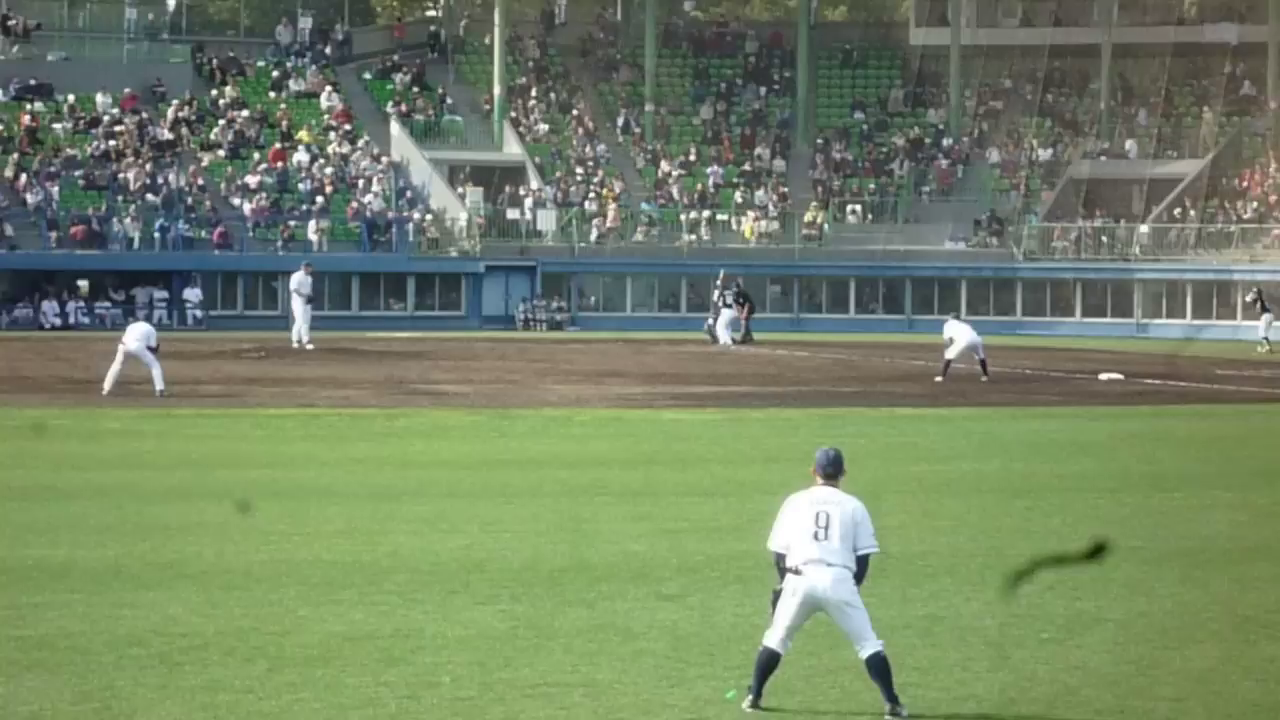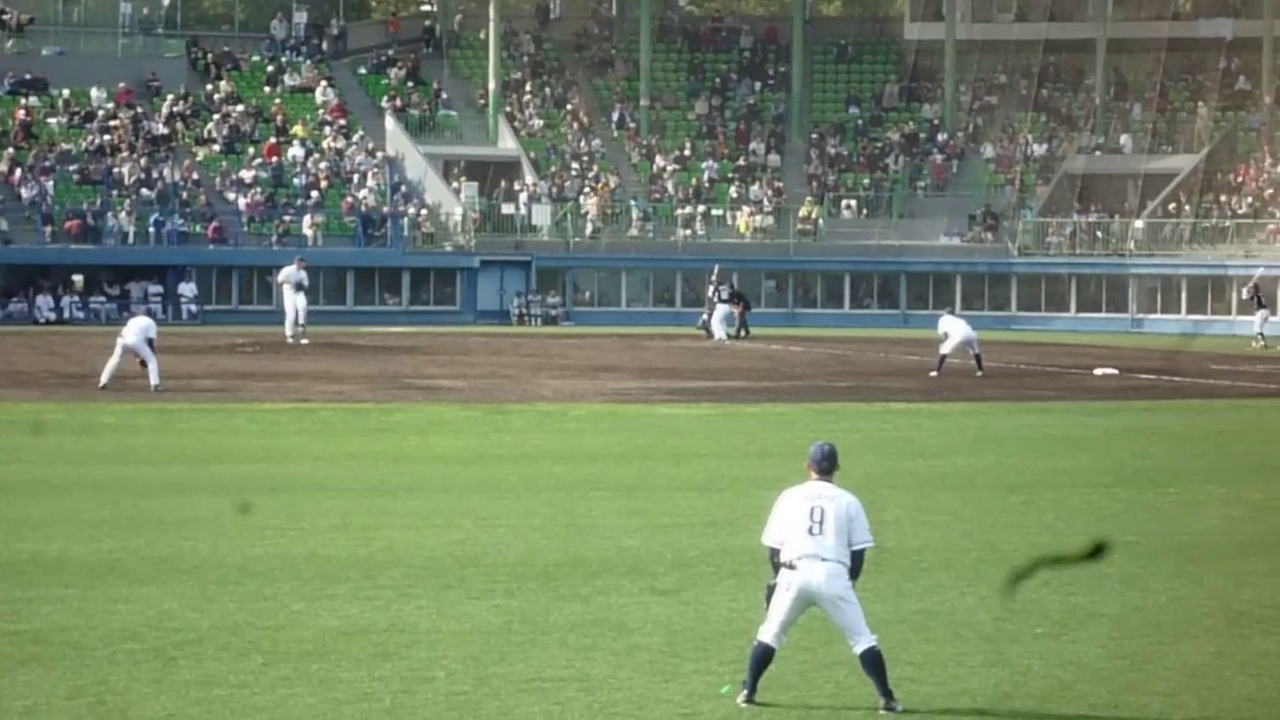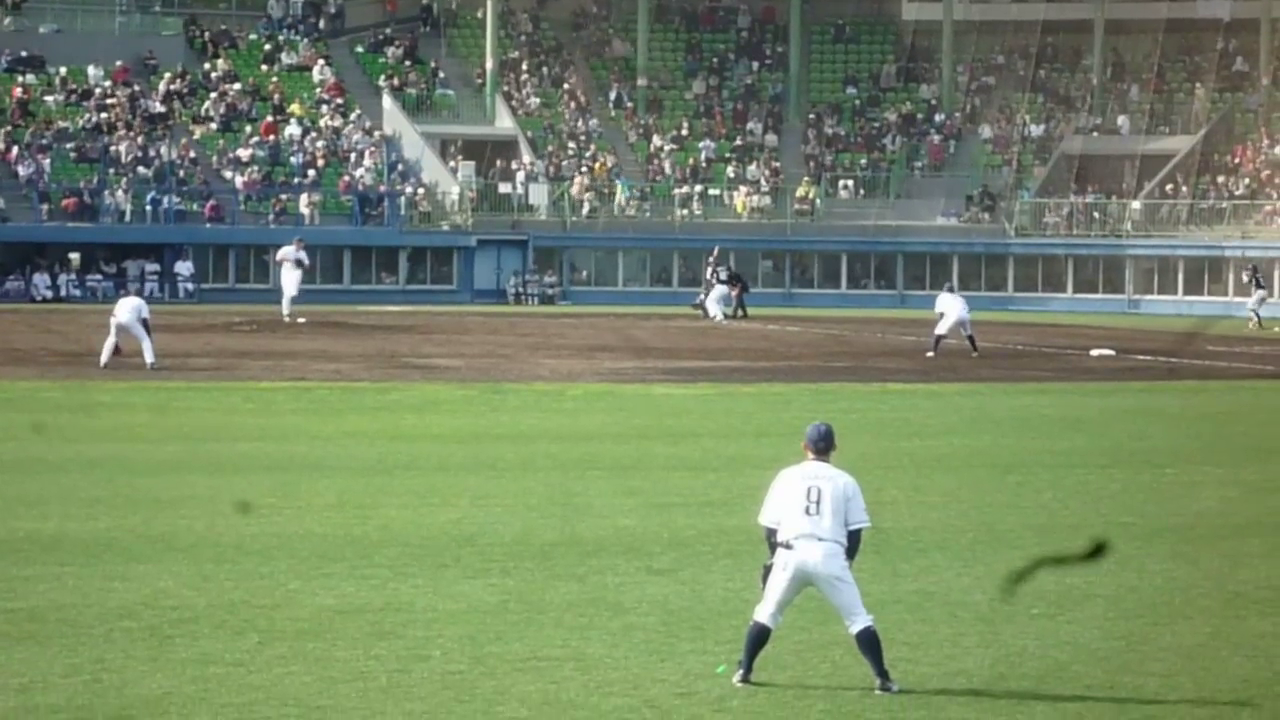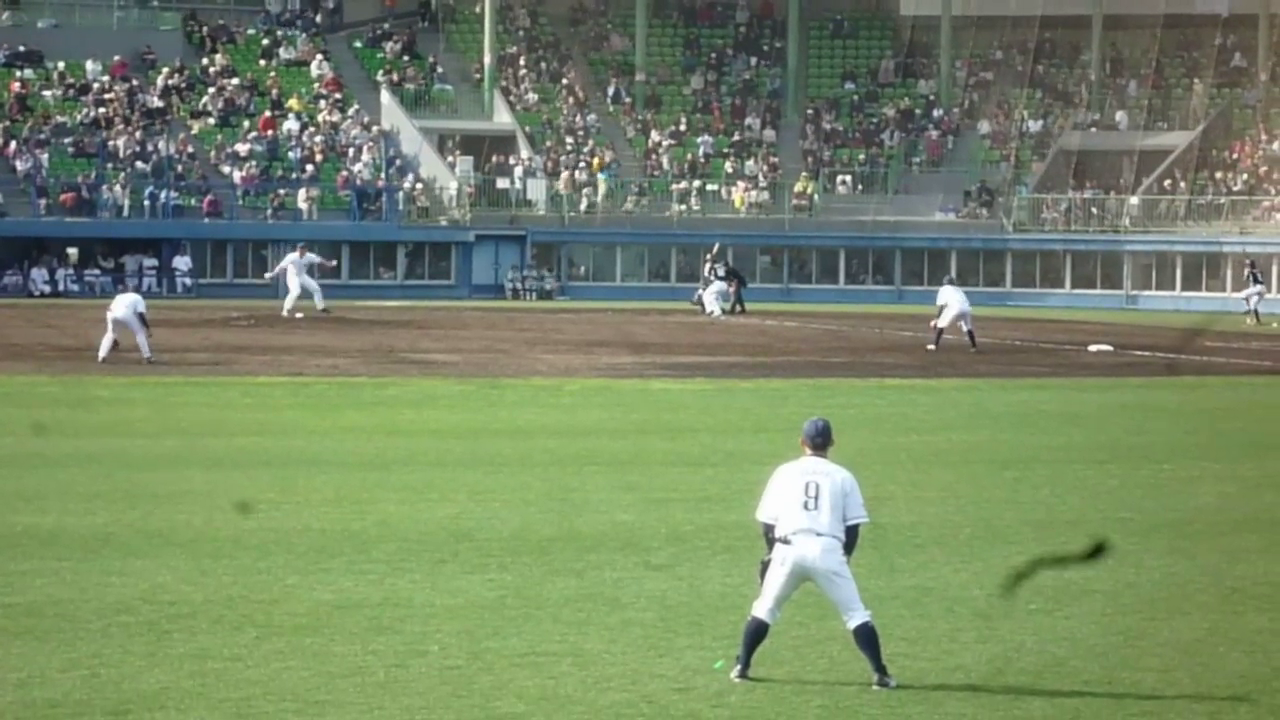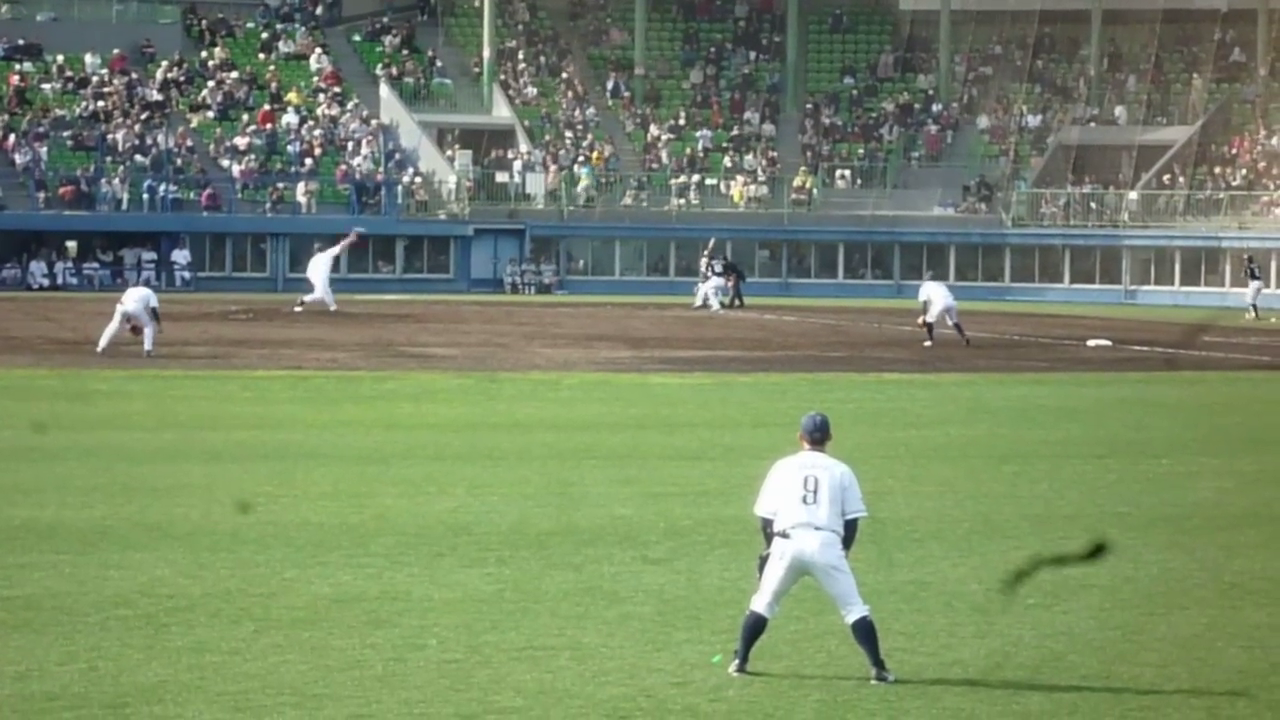
dt=0.4s
person 1, frame 1
left shoulder: (795, 501)
right shoulder: (854, 506)
left elbow: (779, 550)
right elbow: (863, 555)
left wrist: (785, 582)
right wrist: (854, 586)
left hip: (800, 579)
right hip: (839, 581)
left knee: (776, 639)
right knee: (868, 644)
left ankle: (754, 697)
person 1, frame 2
left shoulder: (789, 496)
right shoulder: (848, 501)
left elbow: (773, 546)
right elbow: (858, 551)
left wrist: (779, 577)
right wrist: (850, 582)
left hip: (795, 574)
right hip: (833, 576)
left knee: (770, 634)
right knee: (862, 639)
left ankle: (748, 692)
right ankle: (886, 698)
person 1, frame 3
left shoulder: (786, 476)
right shoulder: (844, 481)
left elbow: (770, 526)
right elbow: (855, 530)
left wrist: (775, 557)
right wrist: (847, 561)
left hip: (791, 554)
right hip: (829, 556)
left knee: (766, 614)
right knee: (858, 619)
left ankle: (744, 671)
right ankle: (882, 678)
person 1, frame 4
left shoulder: (784, 472)
right shoulder: (842, 476)
left elbow: (768, 521)
right elbow: (853, 525)
left wrist: (773, 553)
right wrist: (844, 556)
left hip: (789, 550)
right hip: (827, 551)
left knee: (764, 609)
right knee: (856, 614)
left ankle: (741, 667)
right ankle: (880, 673)
person 1, frame 5
left shoulder: (783, 466)
right shoulder: (841, 470)
left elbow: (766, 516)
right elbow: (851, 519)
left wrist: (771, 548)
right wrist: (843, 550)
left hip: (788, 544)
right hip: (826, 545)
left knee: (763, 603)
right knee: (854, 608)
left ankle: (740, 661)
right ankle: (878, 668)
